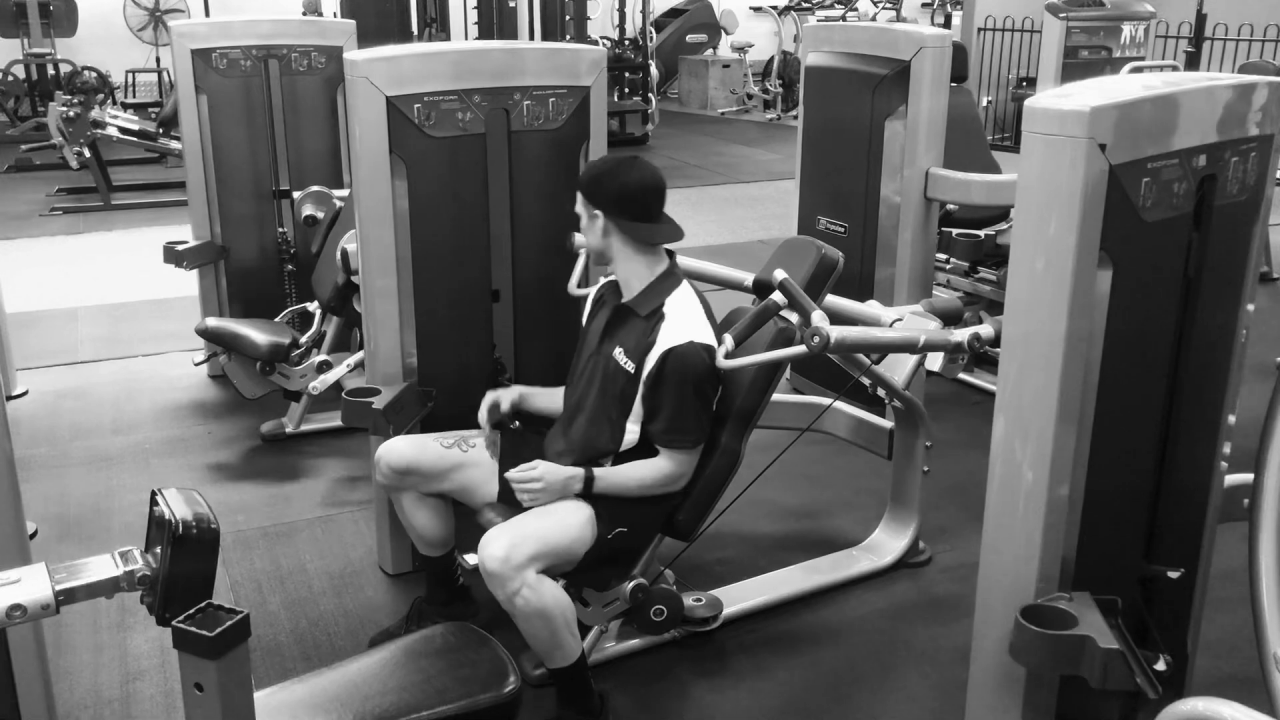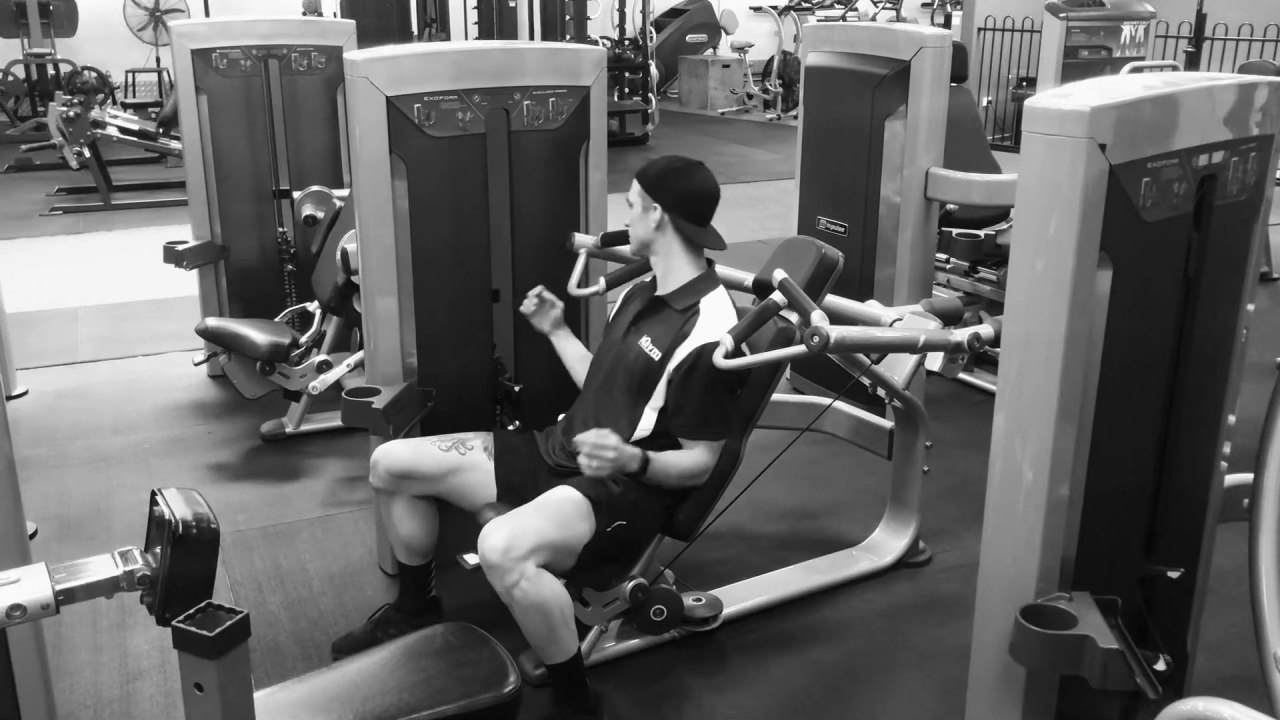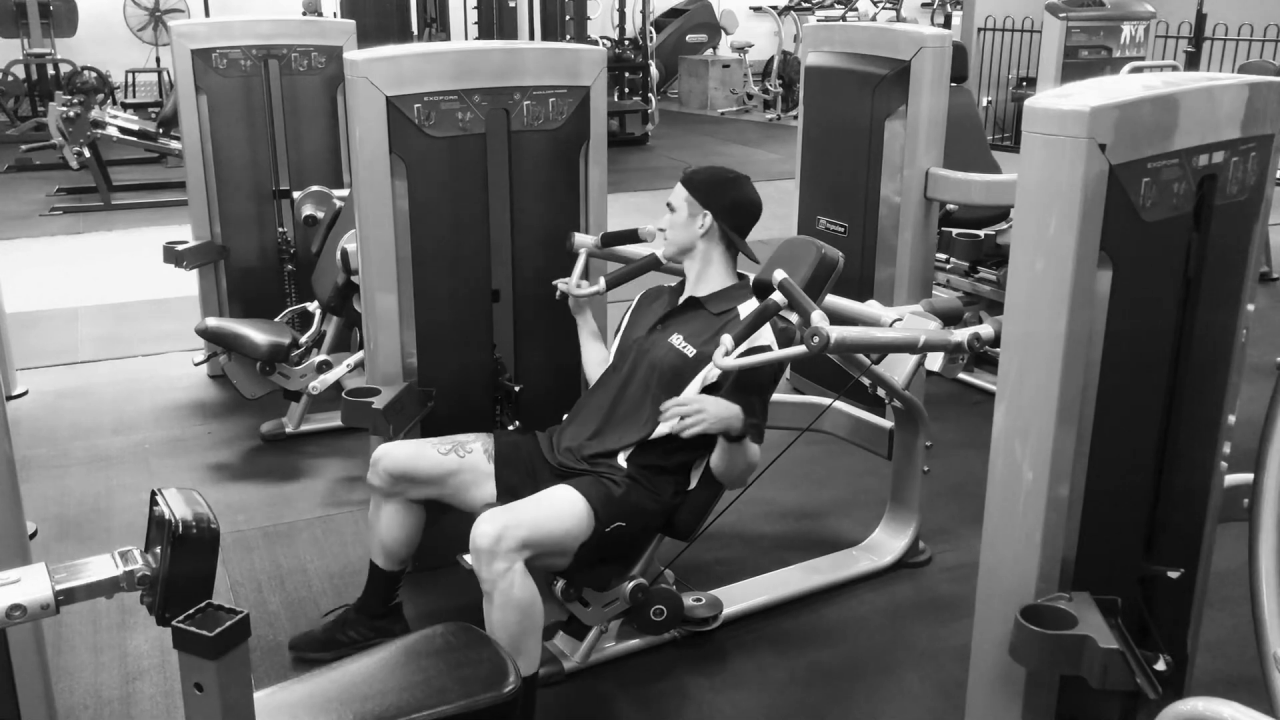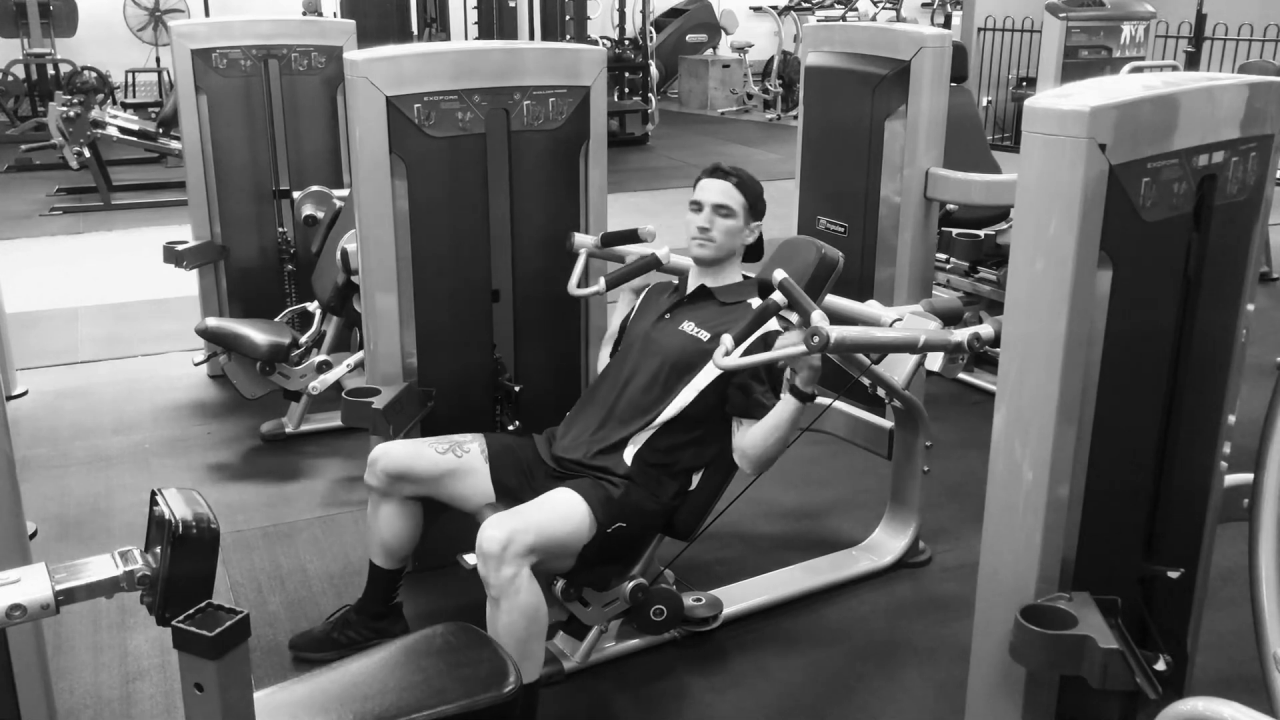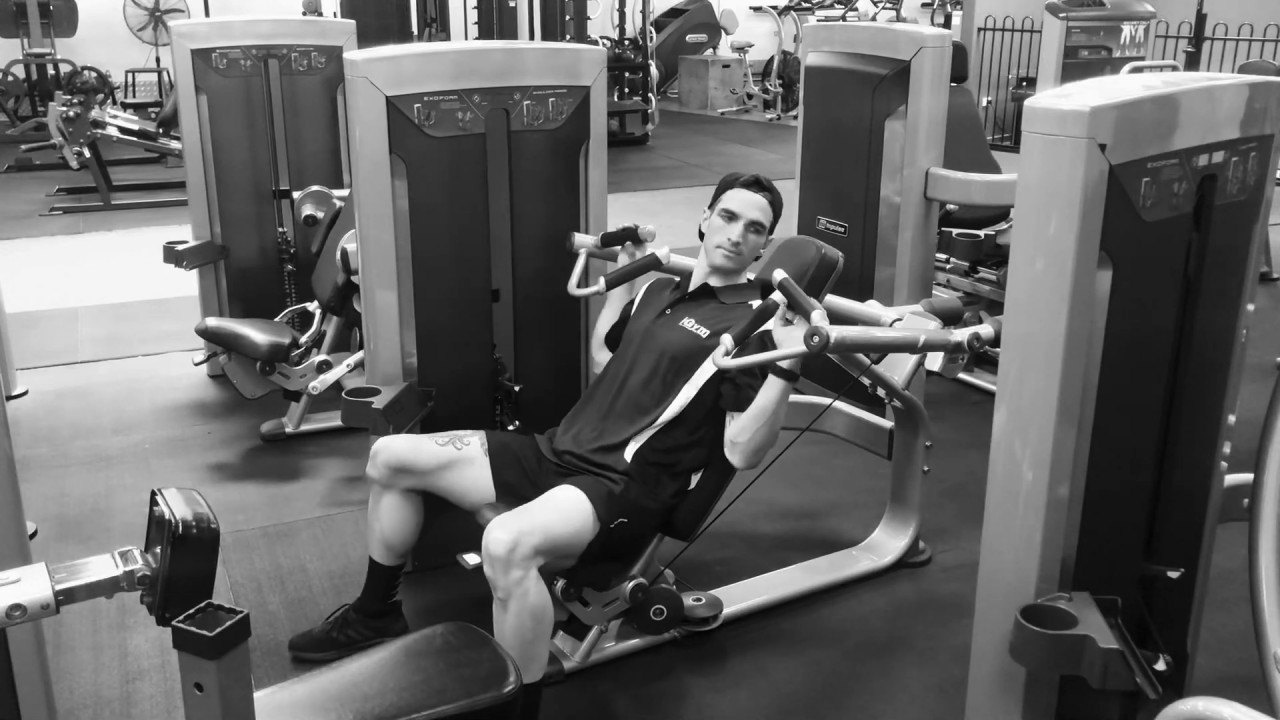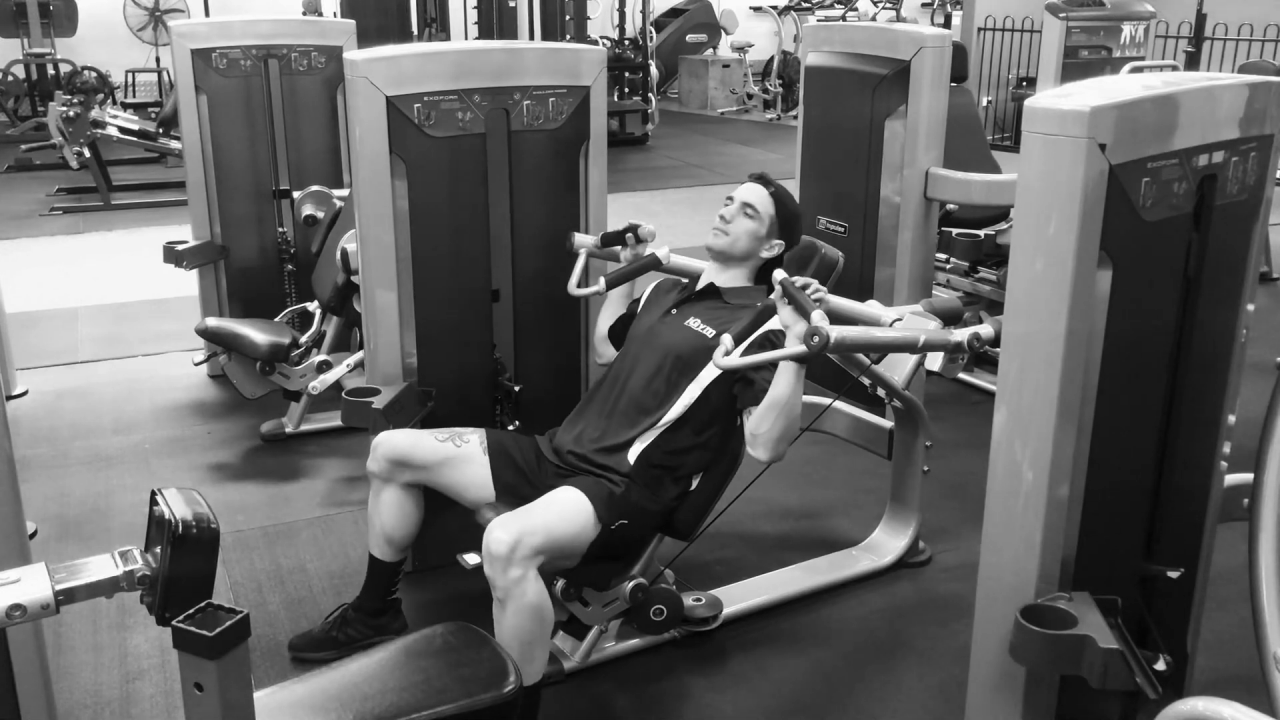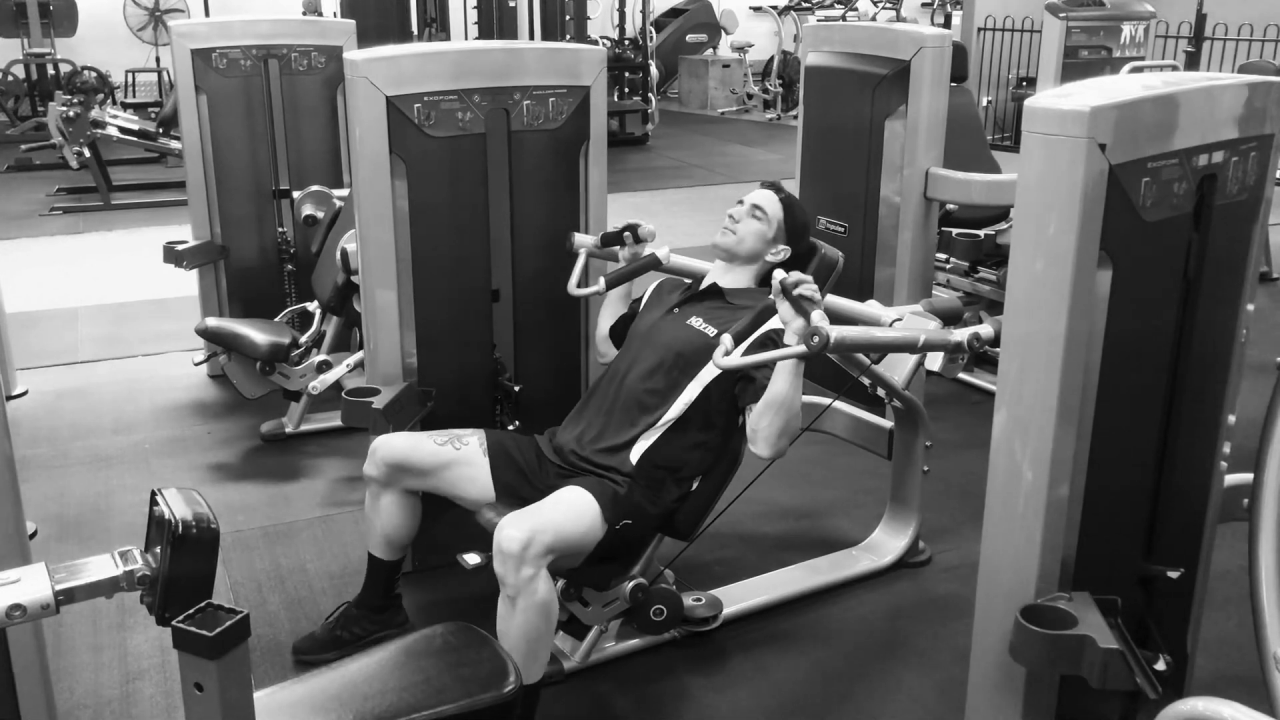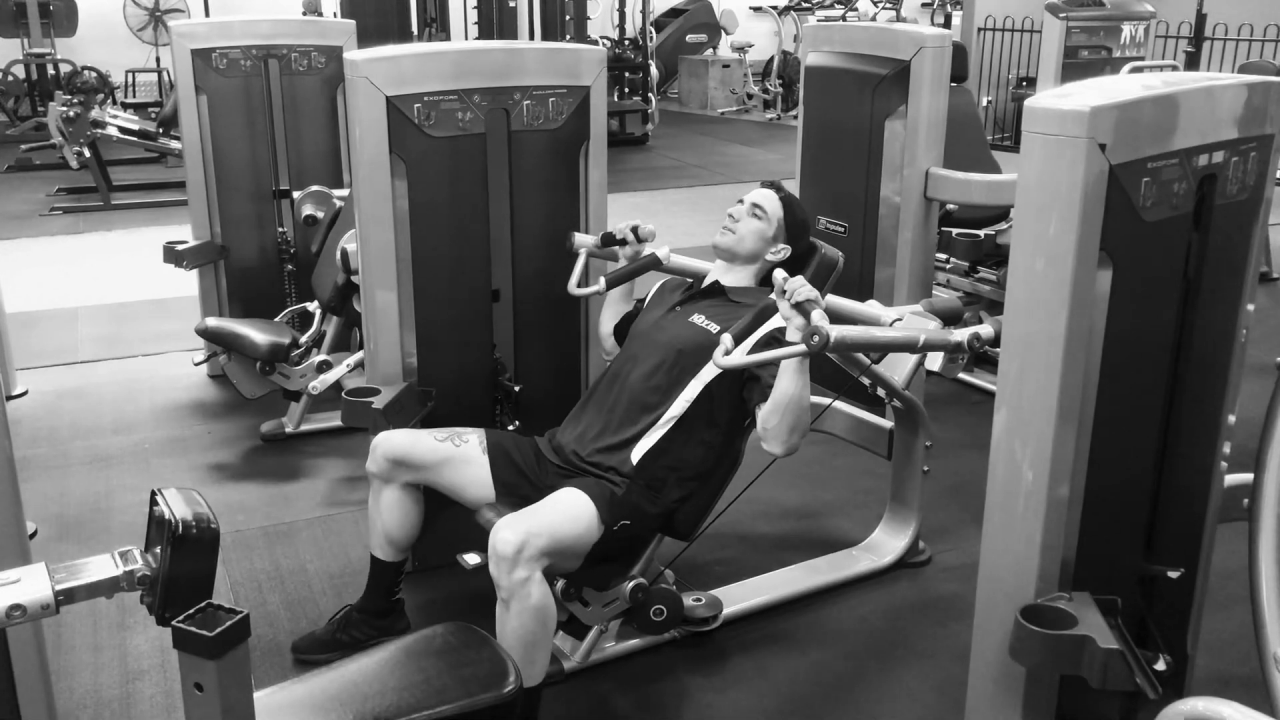
dt=0.4s
person 1, frame 1
left shoulder: (681, 343)
right shoulder: (610, 294)
left elbow: (673, 471)
left wrist: (577, 481)
right wrist: (523, 395)
left hip: (624, 493)
right hip: (563, 455)
left knee: (503, 556)
right knee: (396, 460)
right ankle: (447, 599)
person 1, frame 2
left shoulder: (709, 335)
right shoulder: (643, 293)
left elbow: (699, 463)
left wrist: (633, 461)
right wrist: (557, 331)
left hip: (627, 488)
right hip: (561, 449)
left knee: (503, 547)
right knee: (391, 464)
right ankle: (415, 609)
person 1, frame 3
left shoulder: (747, 337)
right shoulder: (658, 299)
left elbow: (734, 475)
left wrist: (732, 426)
right wrist: (583, 317)
left hip: (630, 489)
right hip: (563, 450)
left knee: (495, 538)
right knee: (392, 465)
right ankle: (376, 615)
person 1, frame 4
left shoulder: (754, 326)
right shoulder: (662, 295)
left elbow: (751, 455)
left wrist: (798, 389)
right wrist: (627, 297)
left hip: (627, 487)
right hip: (559, 451)
left knee: (502, 542)
right knee: (388, 464)
right ankle: (377, 615)
person 1, frame 5
left shoulder: (752, 325)
right shoulder: (662, 290)
left elbow: (742, 450)
left wrist: (786, 368)
right wrist: (626, 272)
left hip: (627, 486)
right hip: (560, 451)
left knee: (506, 544)
right knee: (390, 457)
right ankle: (375, 614)
person 1, frame 6
left shoulder: (757, 325)
right shoulder: (669, 291)
left elbow: (765, 445)
left wrist: (796, 346)
right wrist: (626, 270)
left hip: (627, 488)
right hip: (560, 453)
left knee: (508, 544)
right knee: (392, 451)
right ankle: (375, 611)
person 1, frame 7
left shoulder: (760, 325)
right shoulder: (671, 290)
left elbow: (767, 441)
left wrist: (795, 340)
right wrist: (625, 267)
left hip: (627, 486)
right hip: (559, 452)
left knee: (519, 542)
right knee: (389, 456)
right ankle: (377, 608)
person 1, frame 8
left shoulder: (761, 325)
right shoulder: (675, 291)
left elbow: (779, 439)
left wrist: (798, 337)
right wrist: (626, 266)
left hip: (626, 488)
right hip: (559, 453)
left knee: (514, 545)
right knee: (391, 452)
right ankle: (378, 612)
